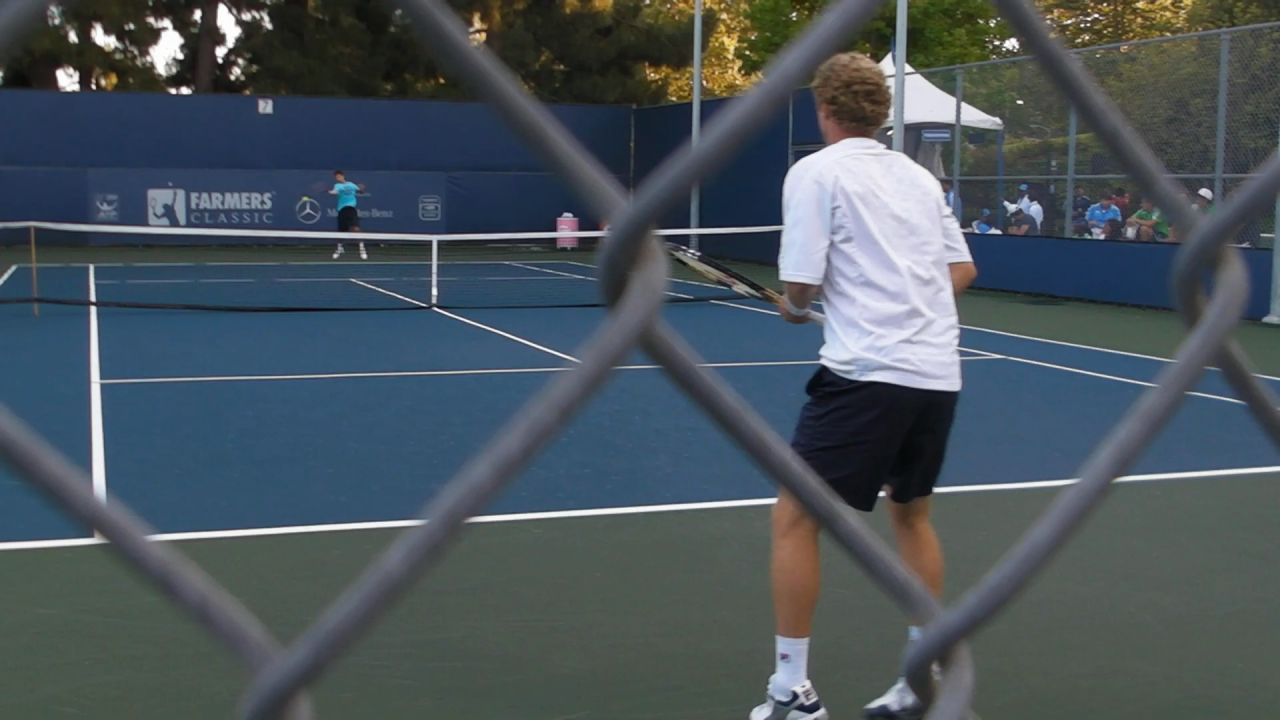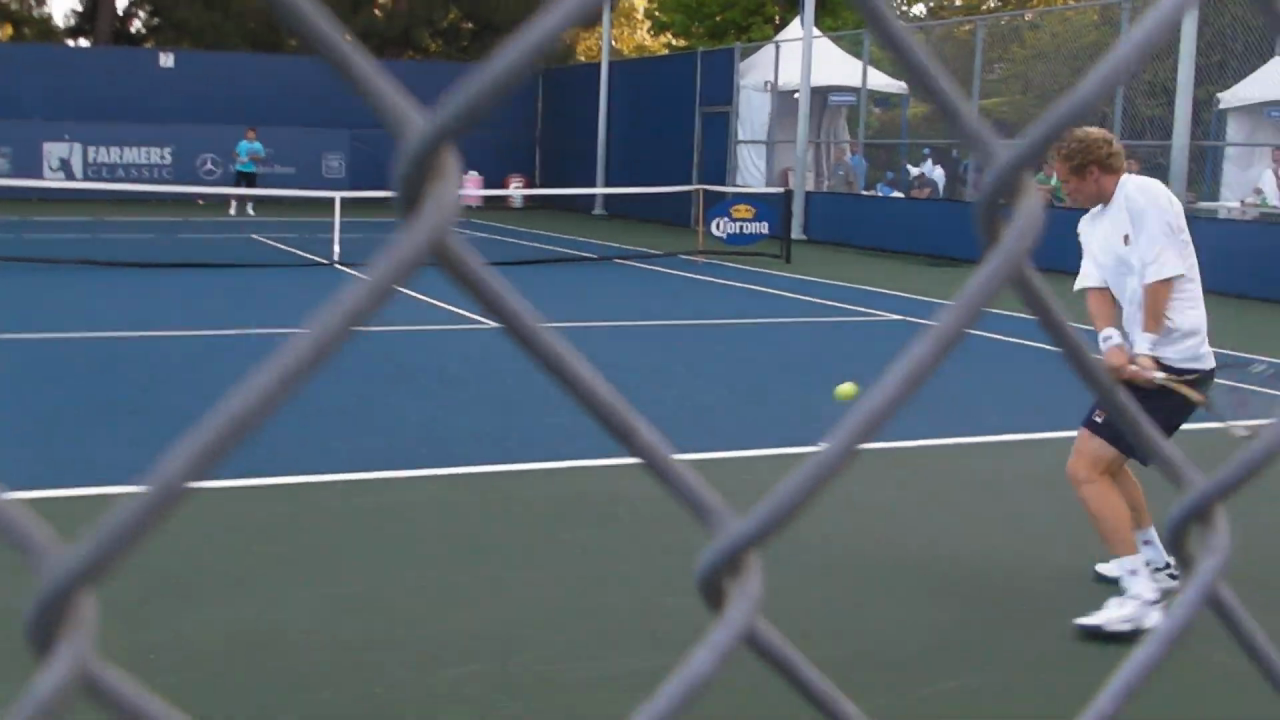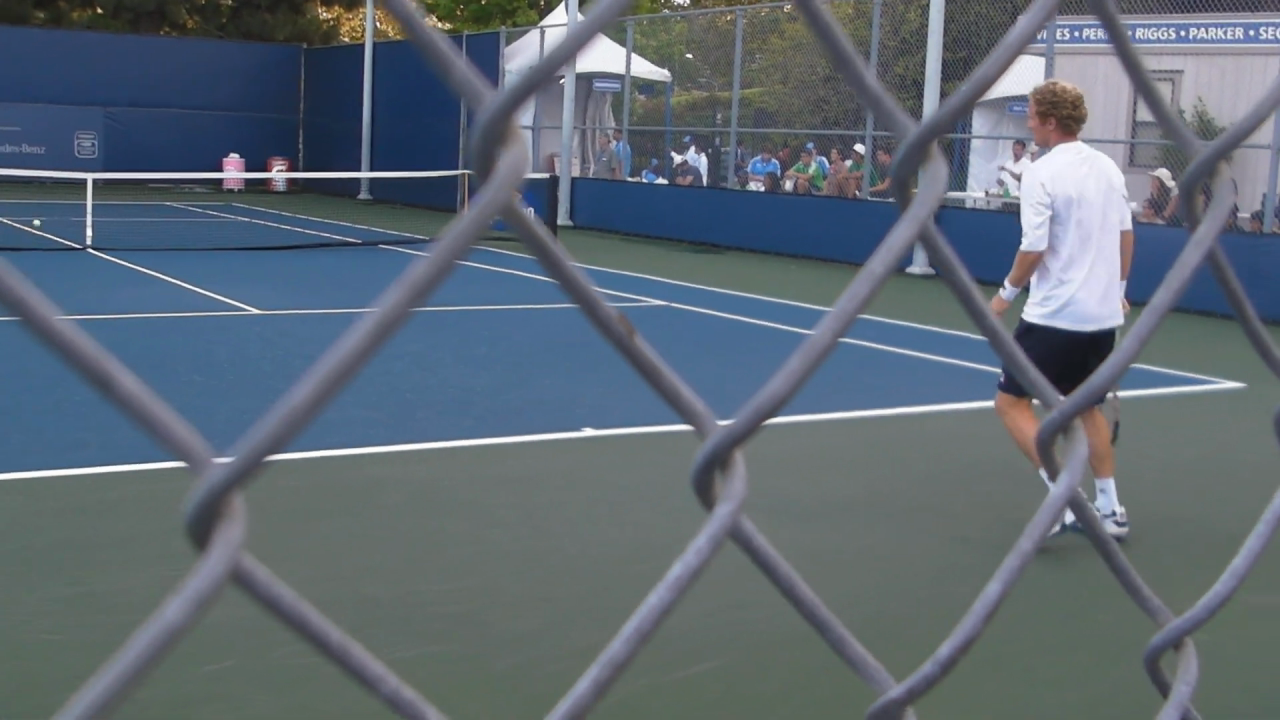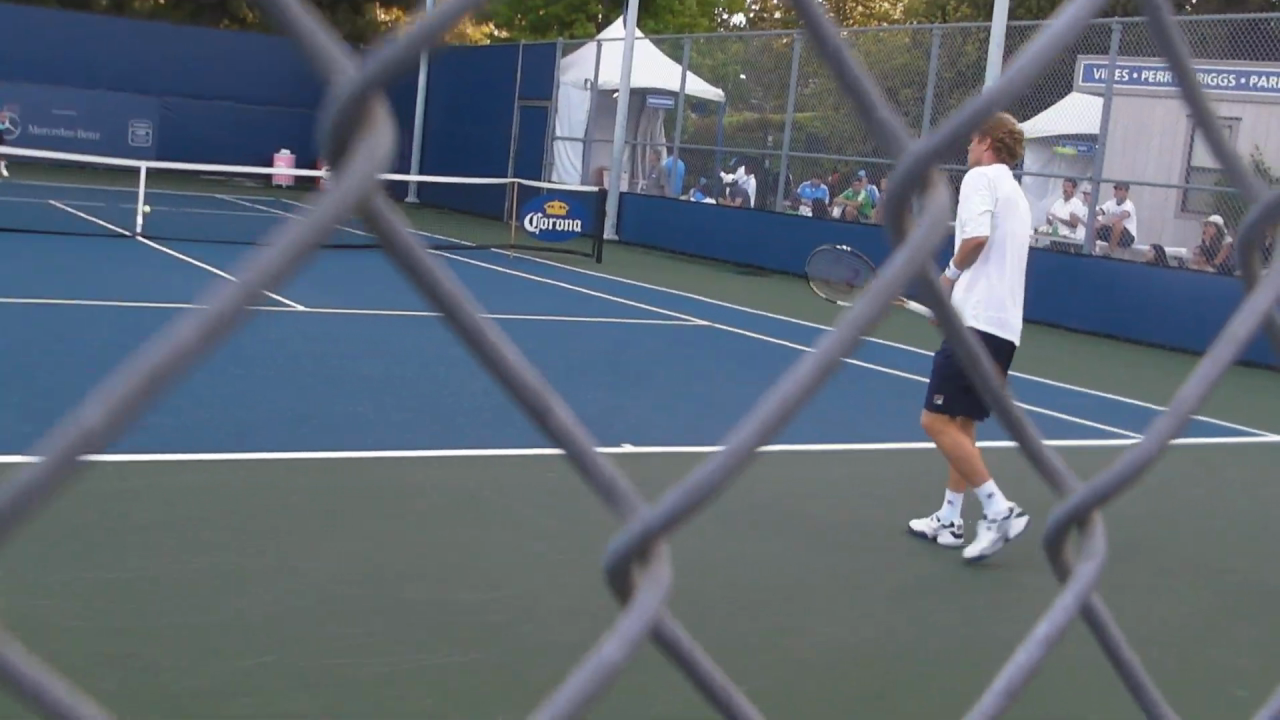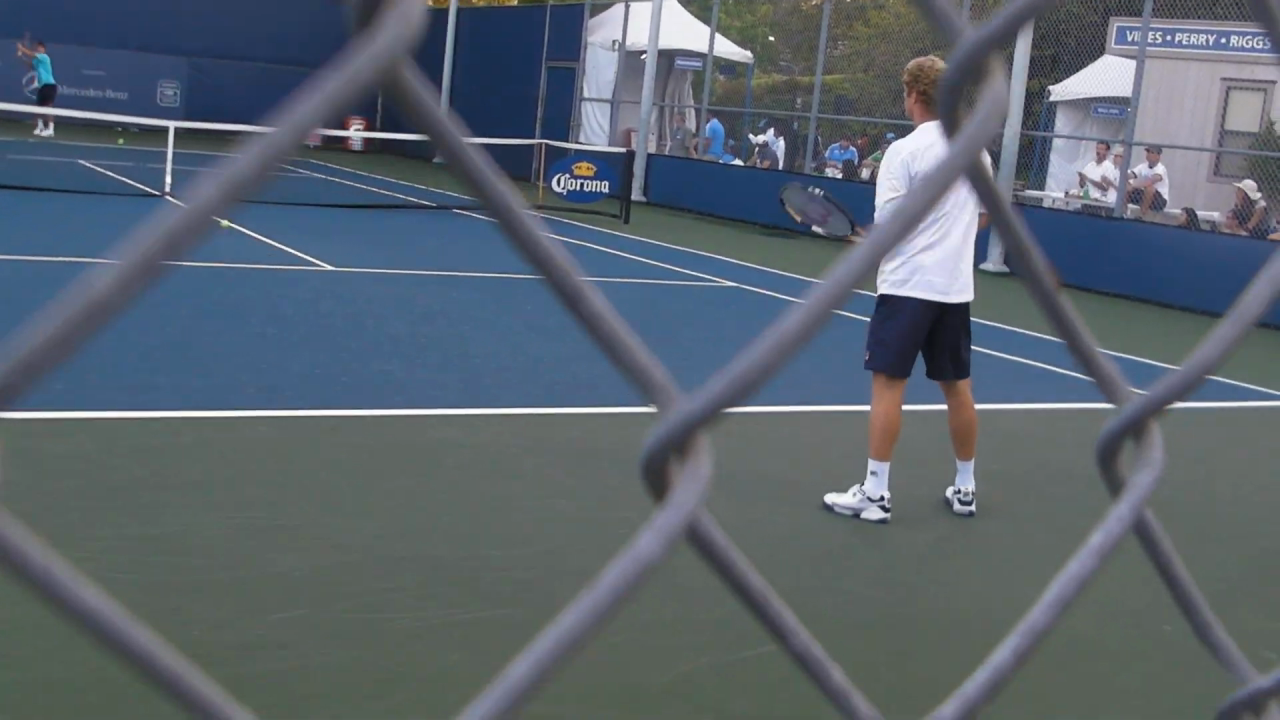
dt=1s
person 1, frame 1
left shoulder: (813, 173)
right shoulder: (921, 177)
left elbow: (800, 284)
right elbow: (962, 271)
left wrist: (792, 307)
left hip: (866, 375)
right hip: (937, 374)
left knee: (794, 518)
right knee: (913, 514)
person 1, frame 2
left shoulder: (1146, 196)
right shoulder: (1093, 221)
left elbow: (1164, 277)
right elbow: (1098, 288)
left wrist: (1144, 347)
right wrist: (1111, 342)
left hip: (1174, 360)
right hip: (1140, 357)
left knee: (1086, 468)
right knee: (1103, 455)
left ankle: (1141, 598)
right ankle: (1153, 563)
person 1, frame 3
left shoulder: (1042, 174)
right shoulder: (1108, 168)
left elbow: (1034, 250)
right elbow: (1125, 234)
left wrist: (1006, 294)
right wrist: (1115, 292)
left hip: (1054, 315)
right hip: (1102, 314)
left knee: (1011, 401)
right knee: (1088, 405)
right ankle: (1109, 509)
person 1, frame 4
left shoulder: (980, 179)
right shoulder: (1014, 191)
left elbow: (974, 239)
left wrist: (950, 273)
right wrist: (954, 296)
left hip: (979, 324)
right hip: (1002, 325)
left knee: (937, 422)
right knee: (961, 421)
left ankle: (998, 509)
right ankle: (950, 519)
person 1, frame 5
left shoulder: (904, 151)
right shoulder: (977, 149)
left elbow: (887, 226)
right elbow: (982, 216)
left hip: (908, 284)
right hip: (955, 286)
left knee: (887, 383)
right knee: (957, 387)
left ankle: (875, 493)
right ankle: (965, 489)
